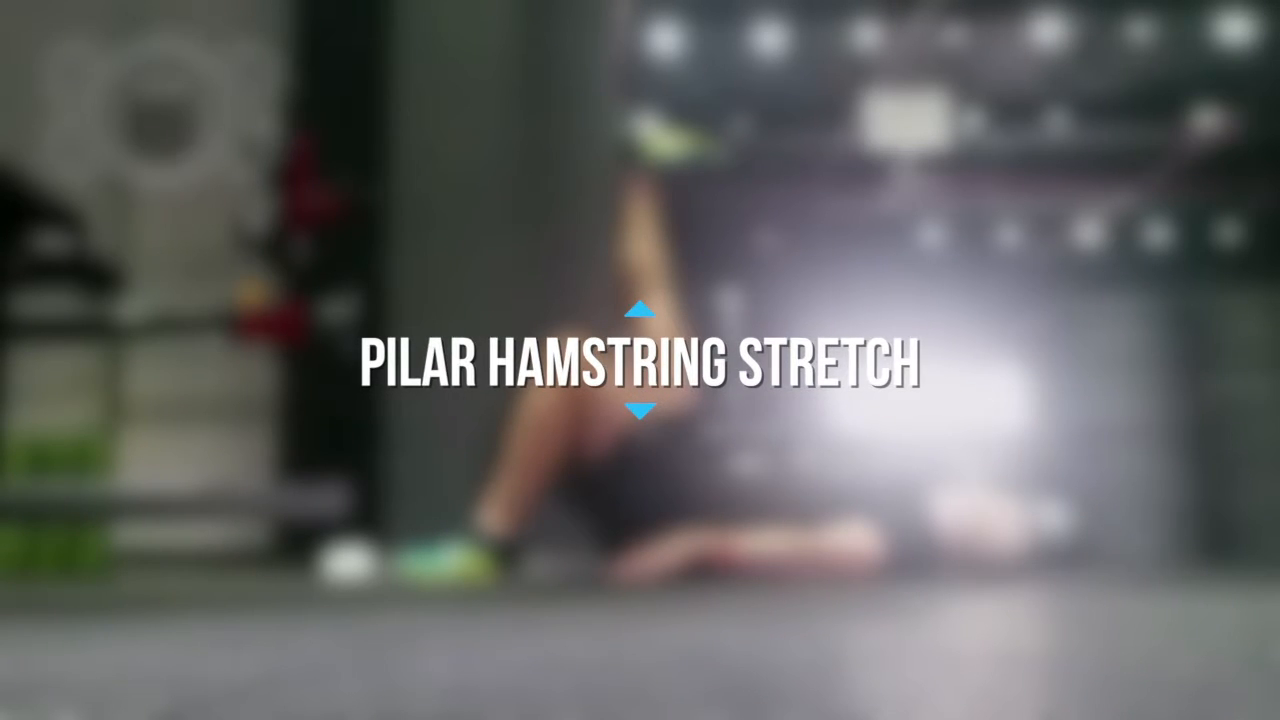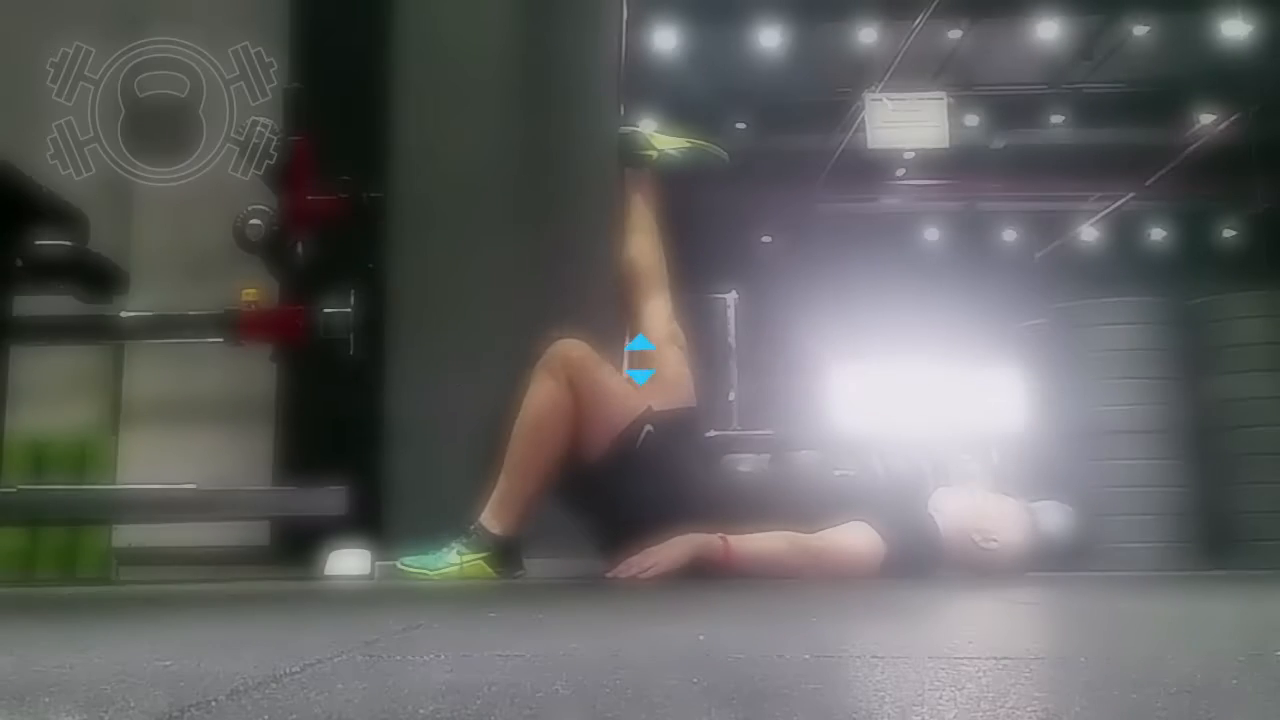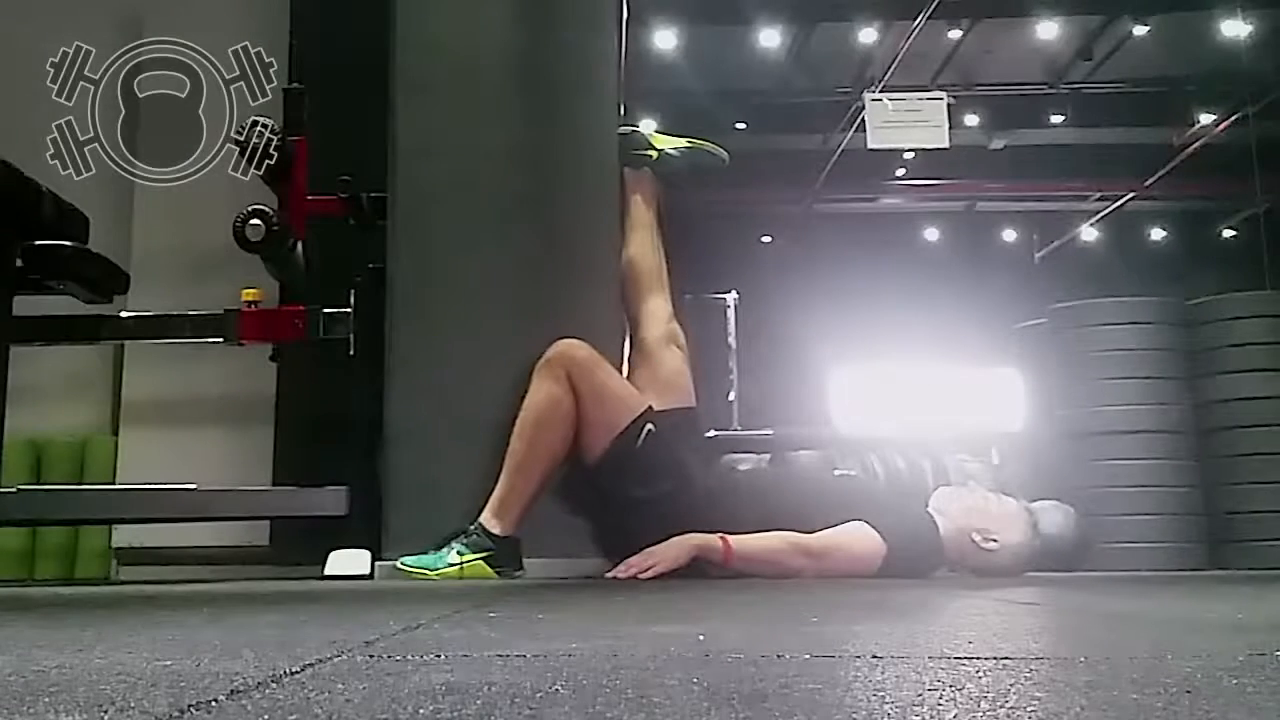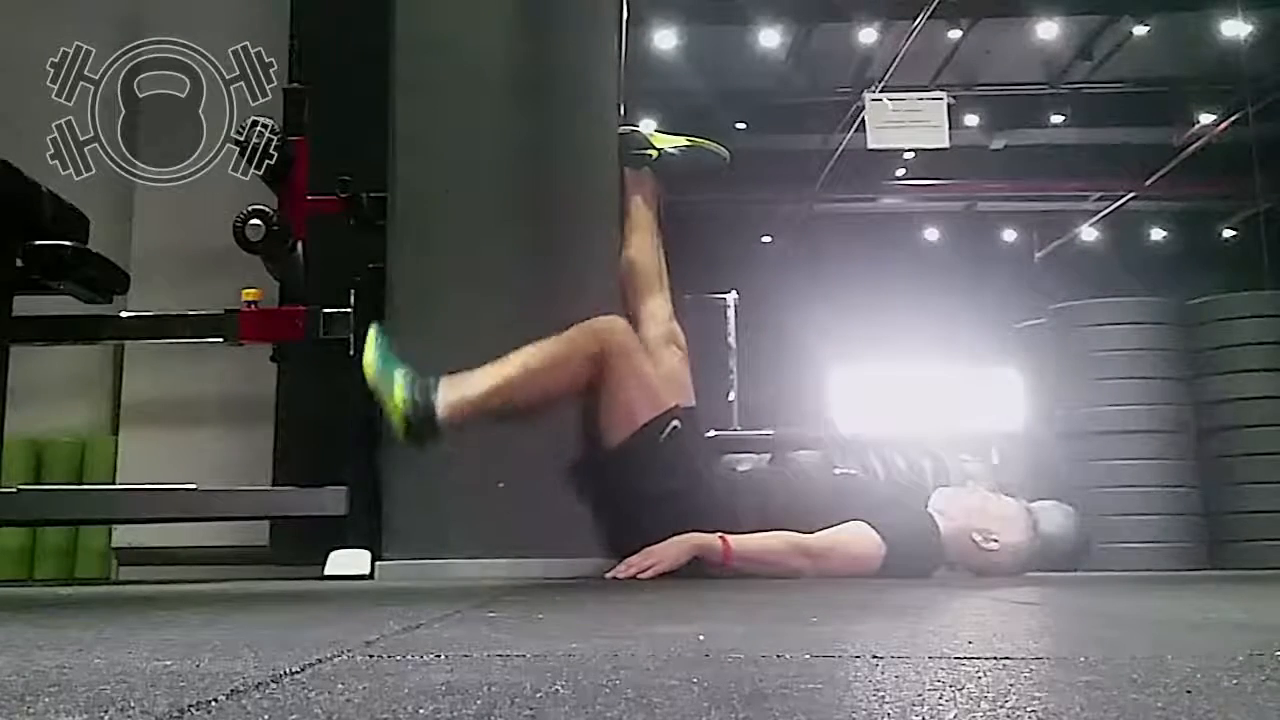
dt=0.5s
person 1, frame 1
left shoulder: (887, 536)
left elbow: (825, 554)
left wrist: (695, 544)
left hip: (667, 511)
right hip: (676, 483)
left ankle: (489, 543)
person 1, frame 2
left shoulder: (904, 538)
right shoulder: (903, 518)
left elbow: (811, 554)
left wrist: (698, 544)
left hip: (674, 514)
right hip: (689, 494)
left knee: (570, 359)
left ankle: (491, 543)
person 1, frame 3
left shoulder: (906, 539)
right shoulder: (904, 523)
left elbow: (809, 555)
left wrist: (696, 544)
left hip: (676, 509)
right hip: (691, 491)
left knee: (569, 360)
left ankle: (491, 541)
person 1, frame 4
left shoulder: (909, 538)
right shoulder: (906, 514)
left elbow: (810, 554)
left wrist: (697, 543)
left hip: (681, 506)
right hip: (698, 494)
left knee: (609, 335)
left ankle: (434, 404)
